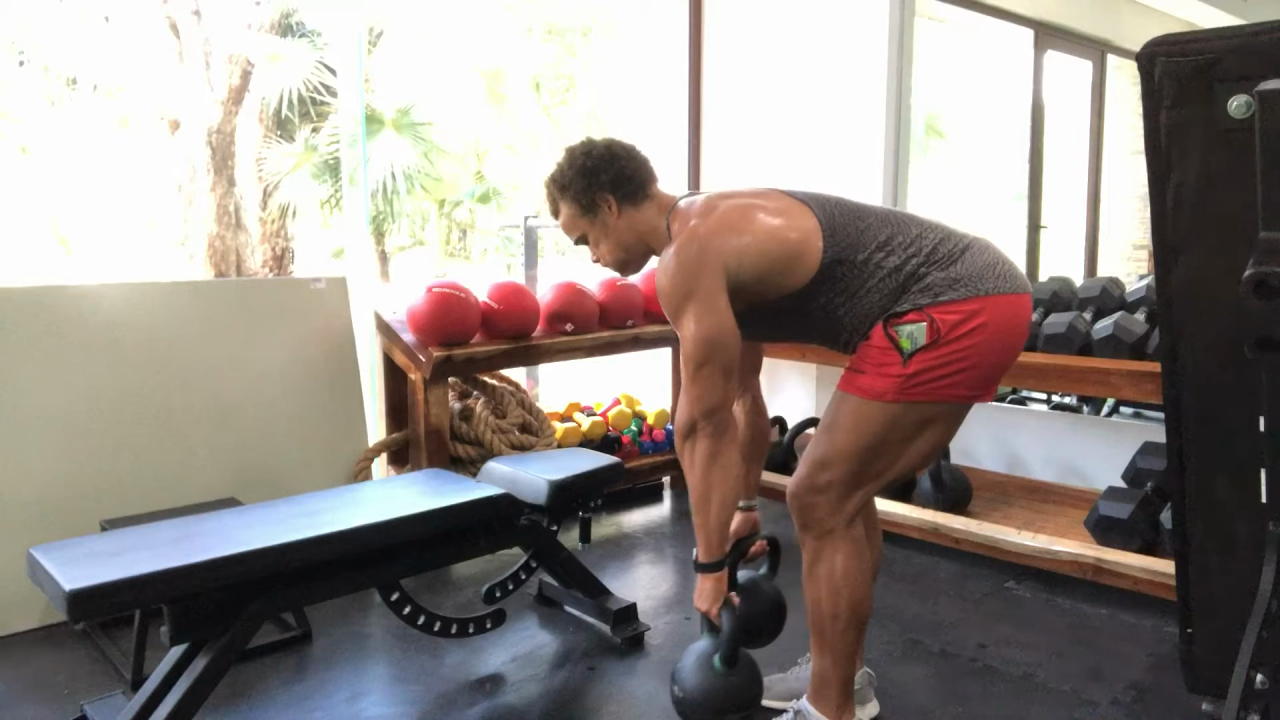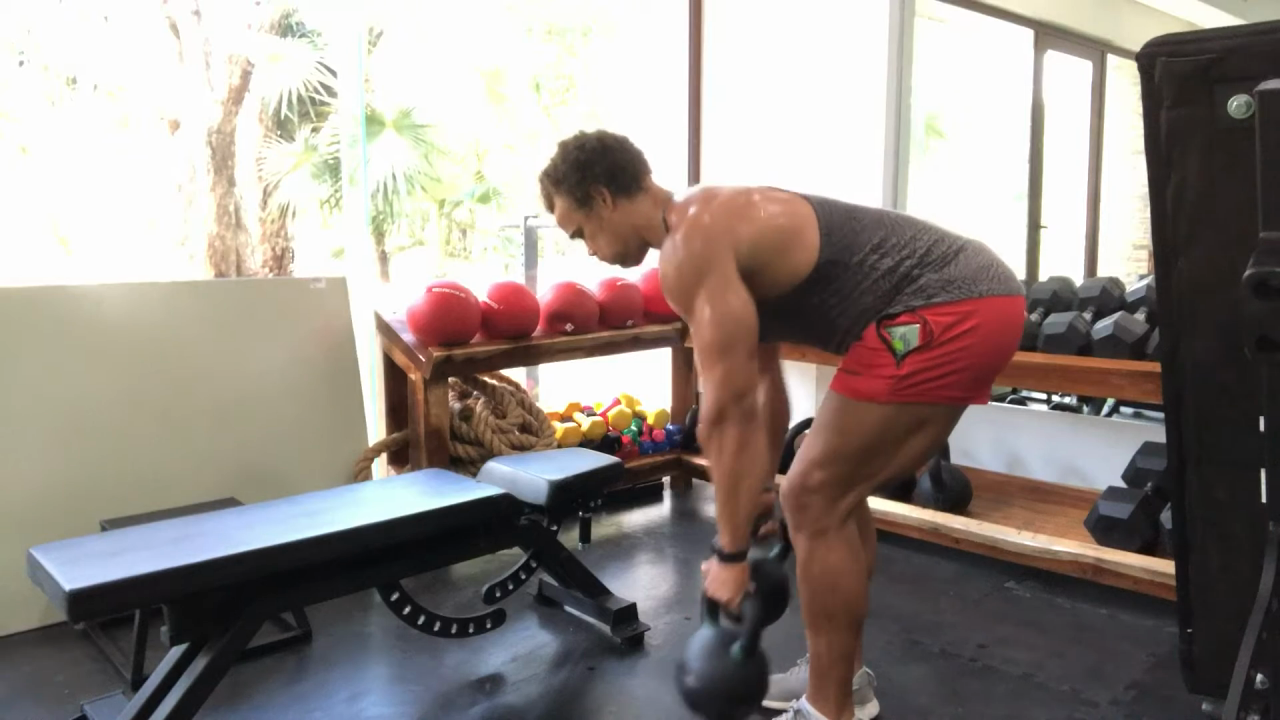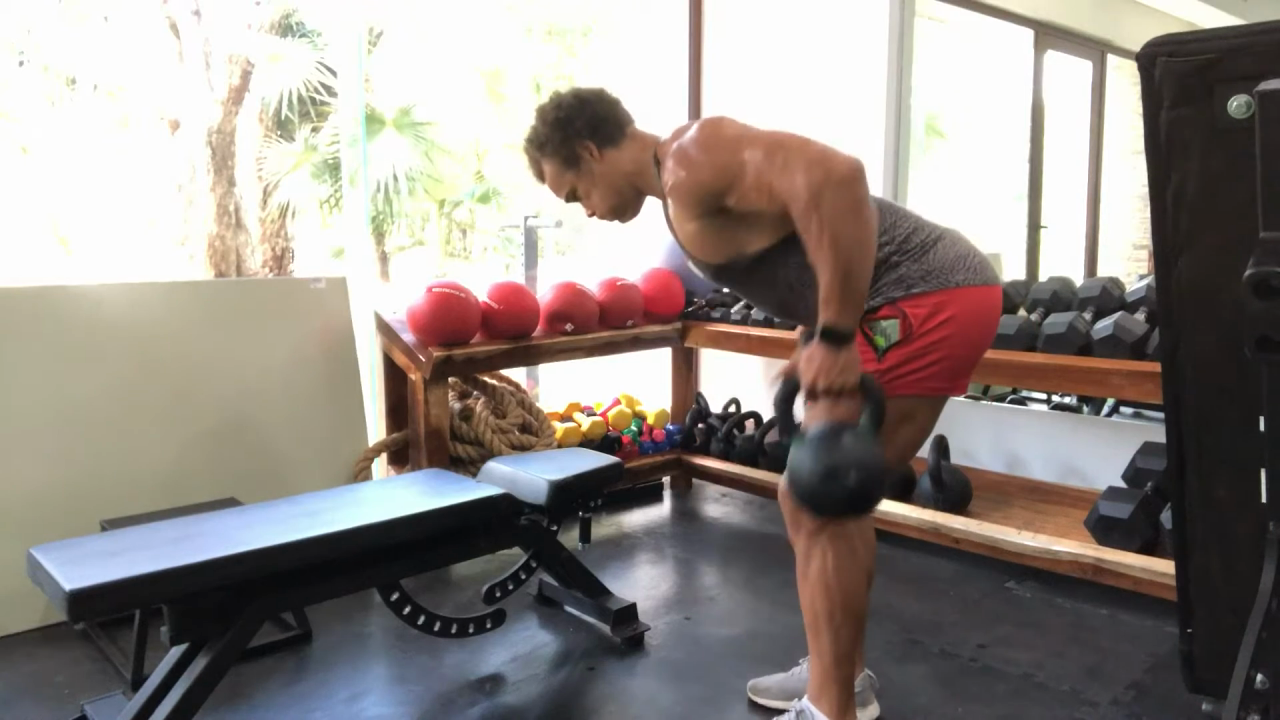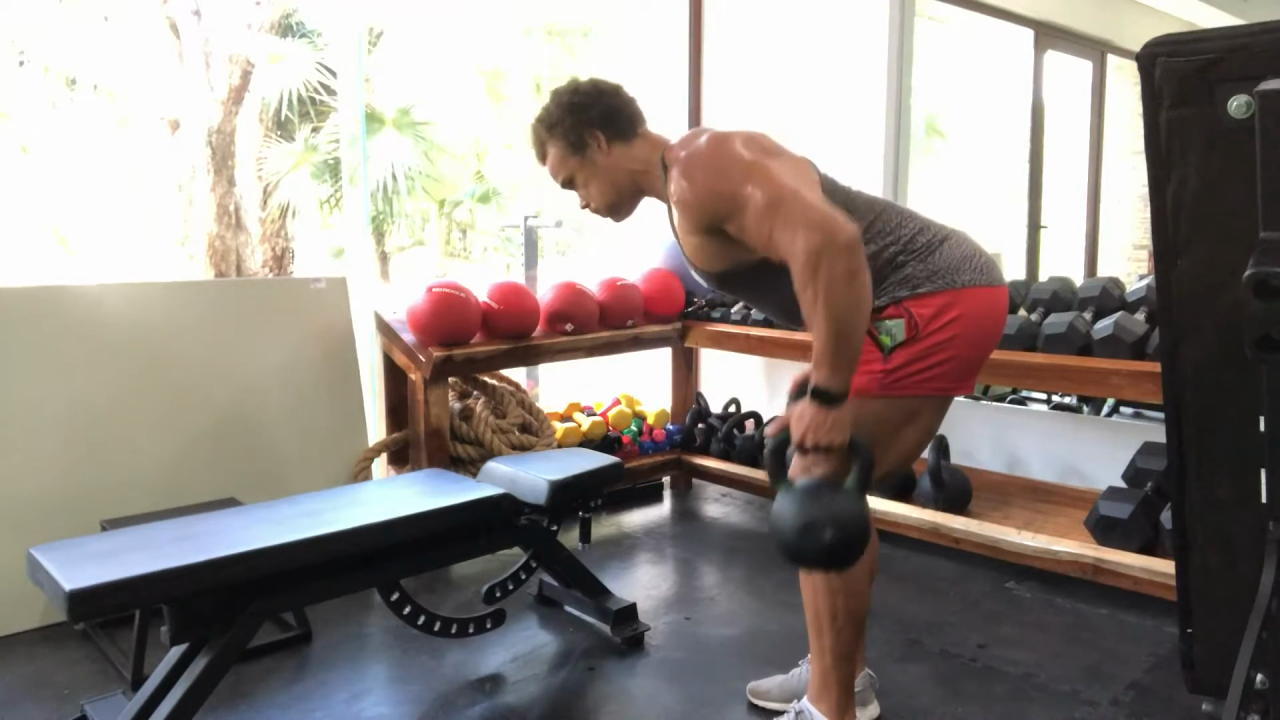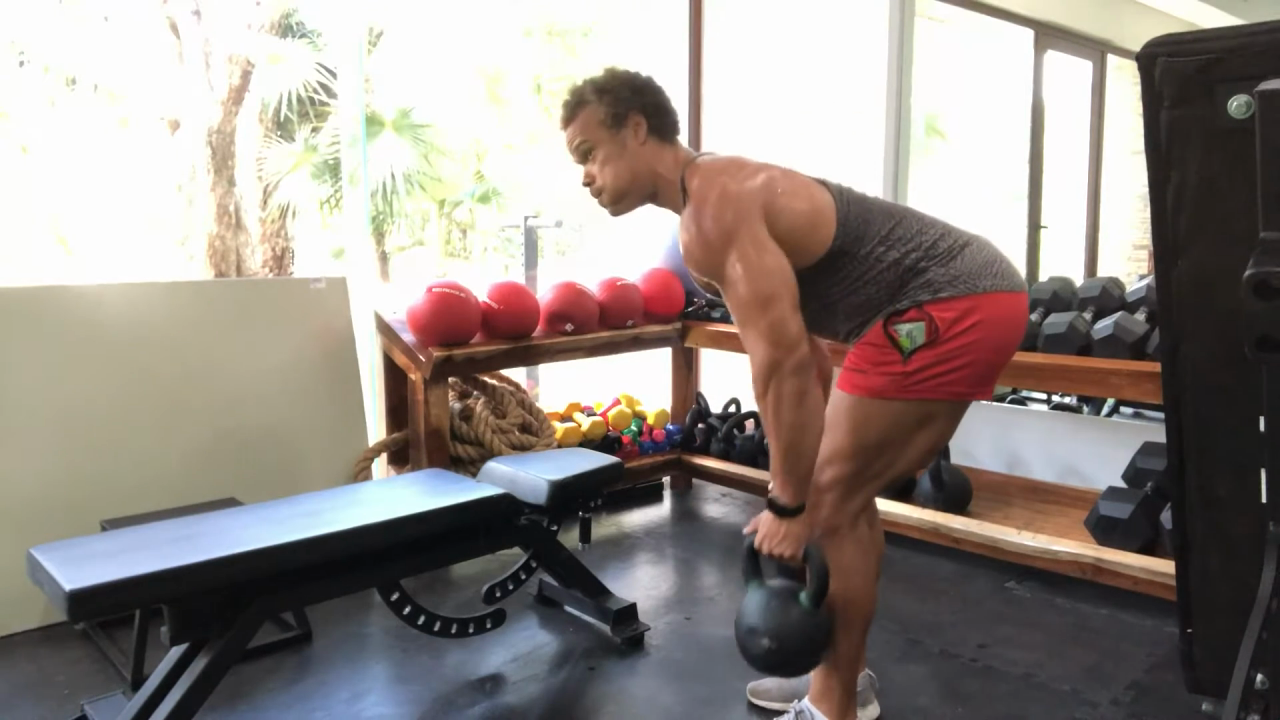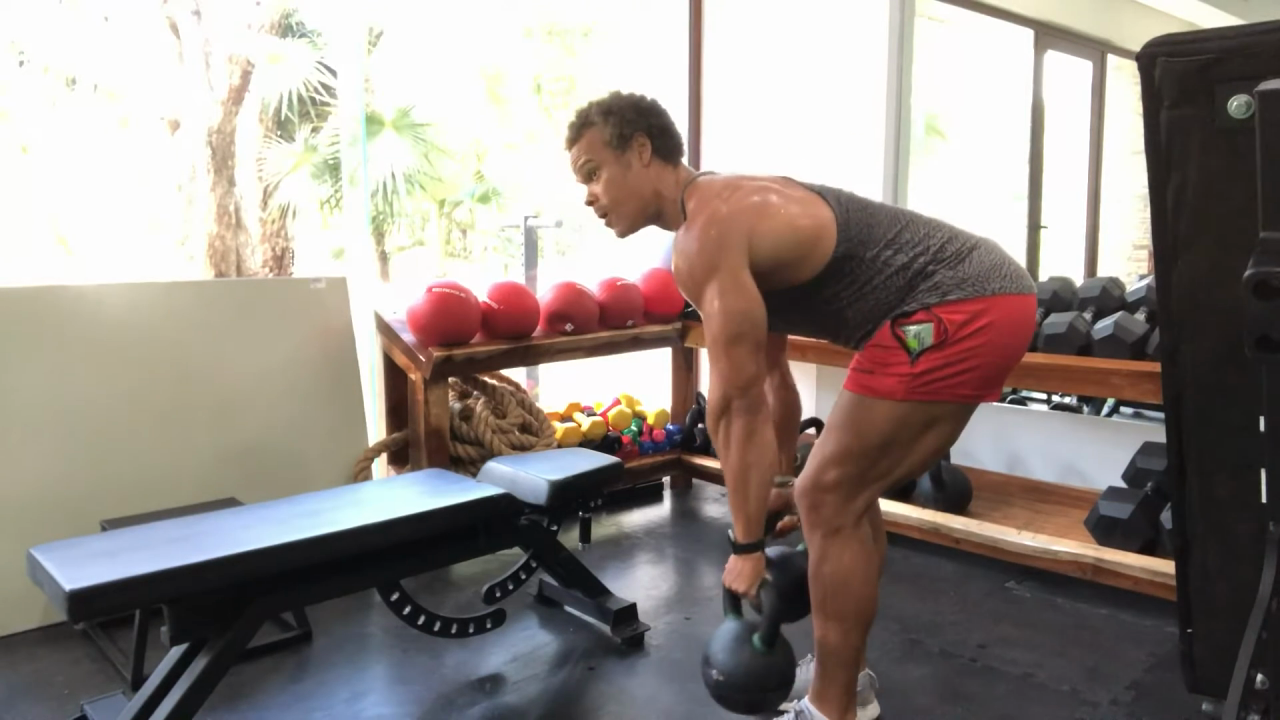
dt=0.5s
person 1, frame 1
left shoulder: (687, 258)
right shoulder: (711, 231)
left elbow: (701, 424)
right elbow: (741, 396)
left wrist: (709, 564)
right wrist: (744, 506)
left hip: (956, 309)
right hip: (977, 296)
left knee: (821, 502)
right knee: (840, 490)
person 1, frame 2
left shoulder: (690, 248)
right shoulder: (708, 226)
left elbow: (726, 412)
right elbow: (759, 384)
left wrist: (730, 552)
right wrist: (755, 497)
left hip: (948, 313)
right hip: (968, 299)
left knee: (815, 501)
right knee: (833, 491)
person 1, frame 3
left shoulder: (690, 163)
right shoulder: (691, 181)
left elbow: (836, 177)
left wrist: (834, 340)
right wrist: (826, 338)
left hip: (926, 300)
right hip: (943, 290)
left knee: (812, 500)
person 1, frame 4
left shoulder: (698, 173)
right shoulder: (697, 182)
left elbow: (831, 243)
left wrist: (828, 401)
right wrist: (819, 379)
left hip: (933, 301)
right hip: (948, 290)
person 1, frame 5
left shoulder: (712, 212)
right shoulder: (721, 194)
left elbow: (780, 365)
right elbow: (800, 346)
left wrist: (786, 505)
right wrist: (796, 481)
left hip: (952, 307)
right hip: (972, 294)
left knee: (829, 500)
right knee: (840, 492)
person 1, frame 6
left shoulder: (704, 238)
right shoulder: (726, 212)
left elbow: (733, 403)
right elbow: (768, 378)
left wrist: (745, 546)
right wrist: (777, 486)
left hip: (959, 310)
right hip: (980, 296)
left knee: (828, 501)
right knee: (843, 493)
